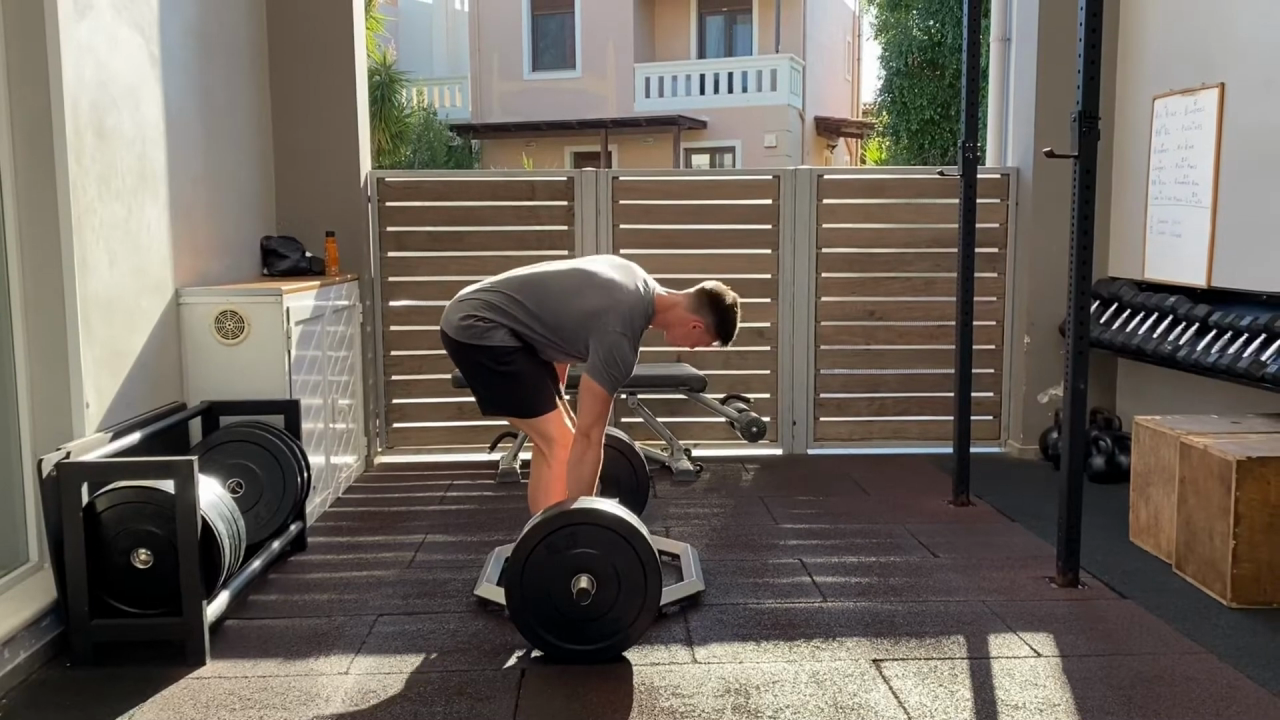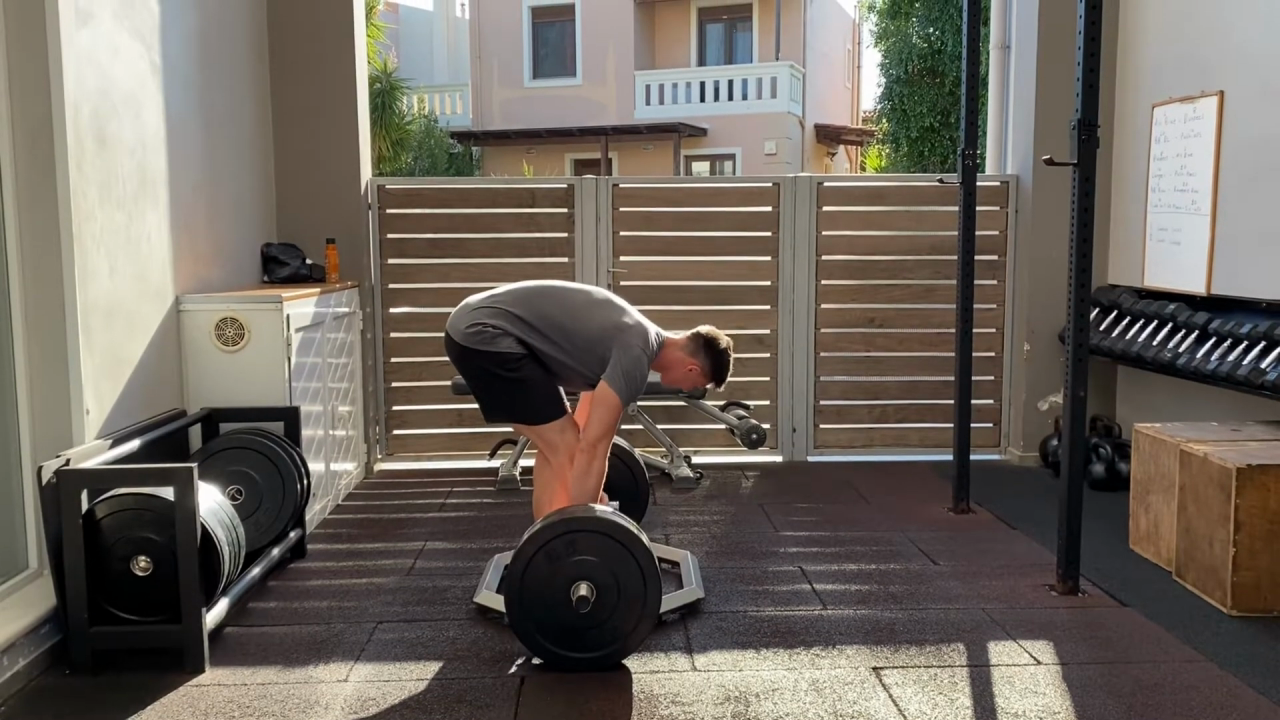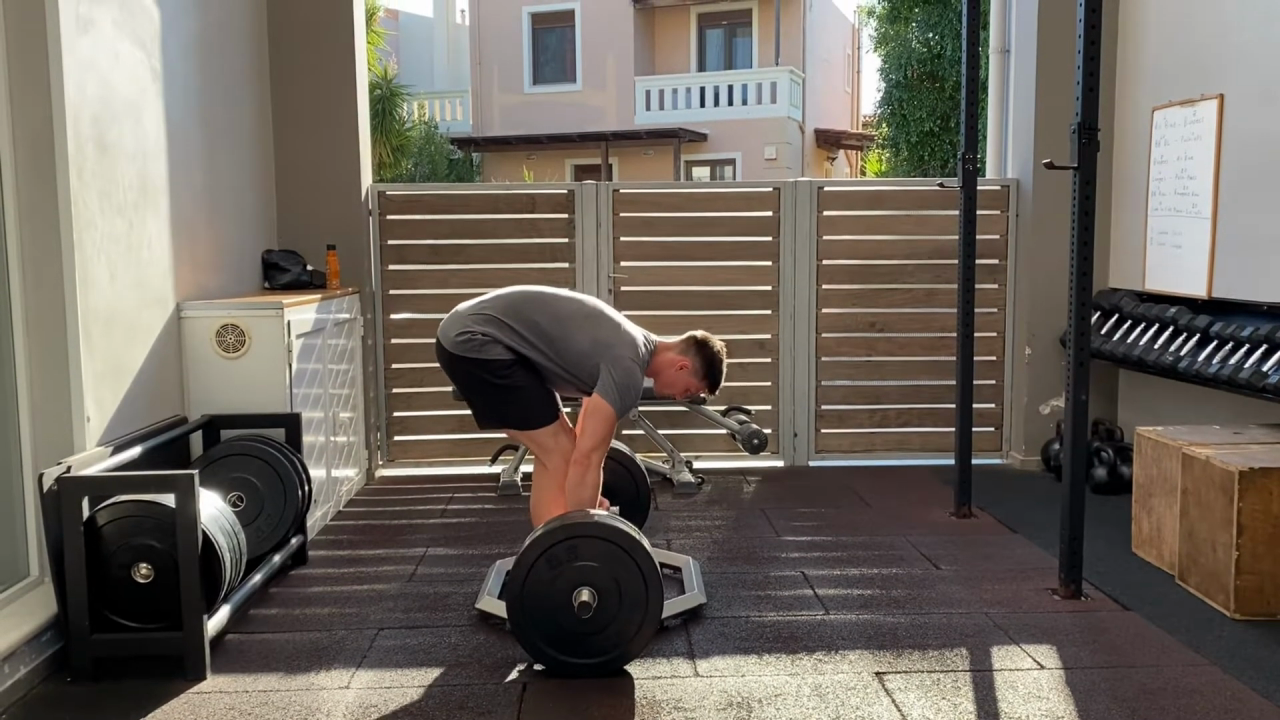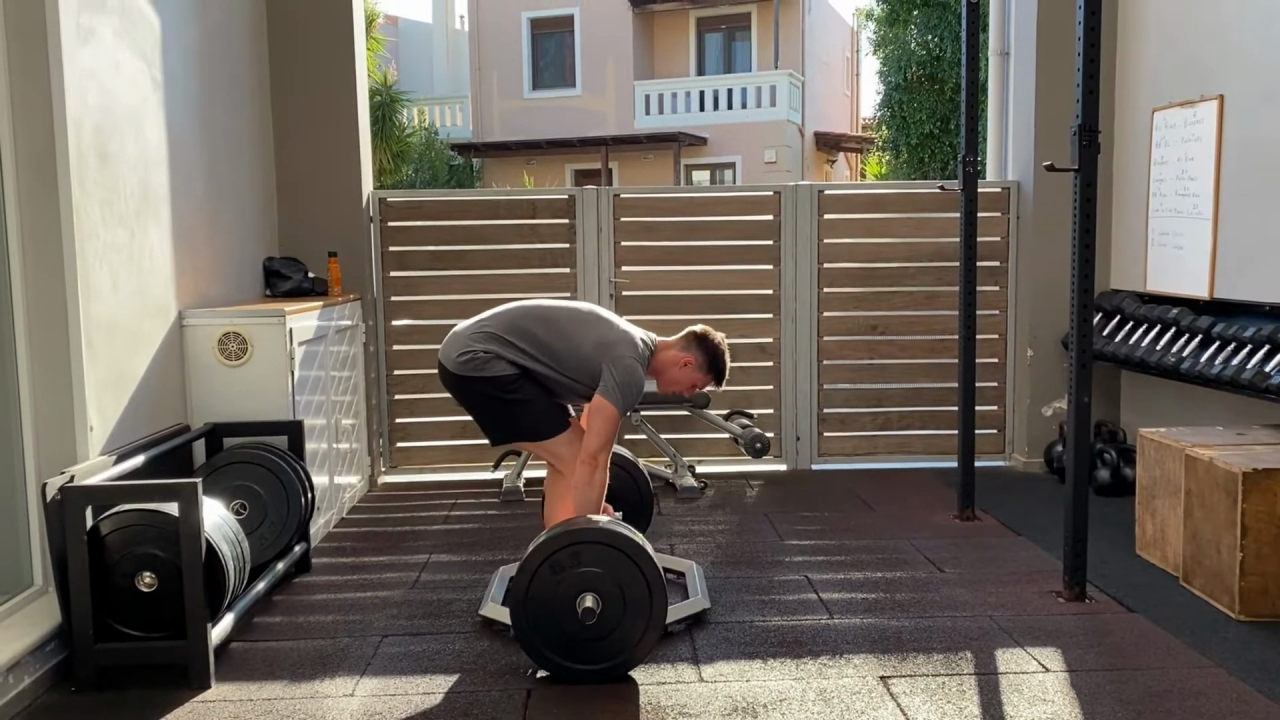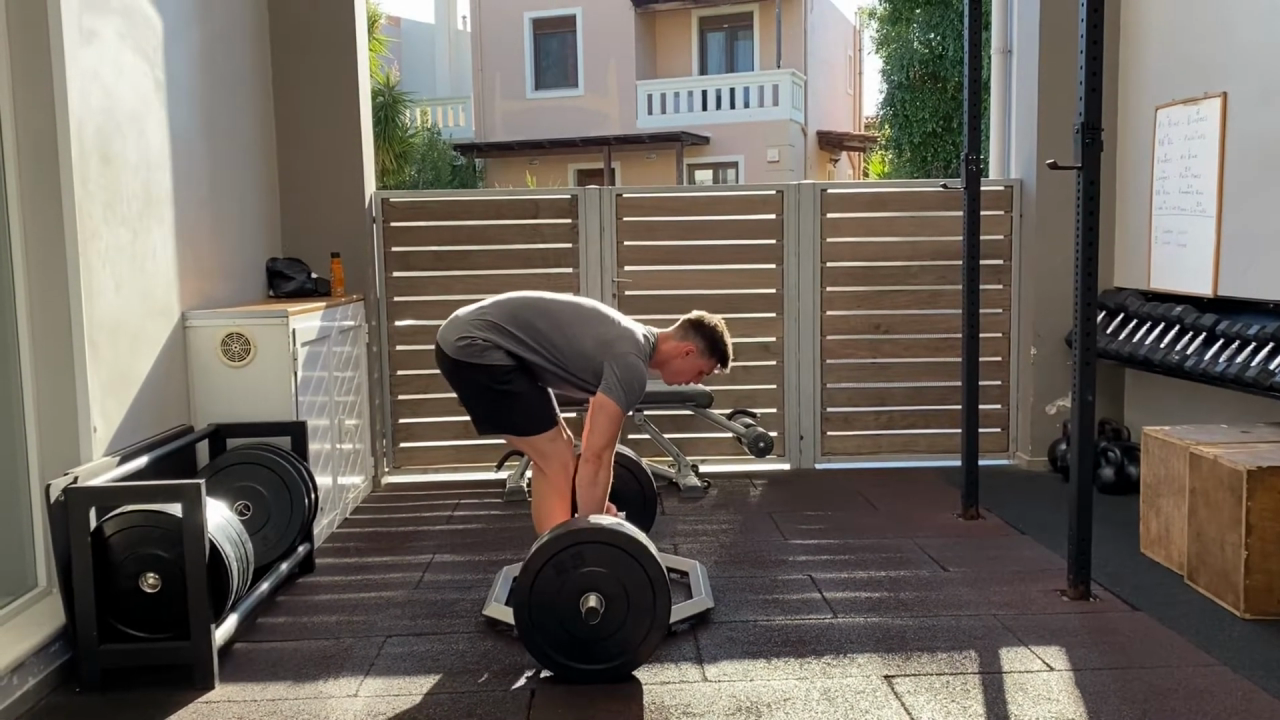
dt=1s
person 1, frame 1
left shoulder: (636, 281)
right shoulder: (618, 334)
right elbow: (588, 436)
left wrist: (553, 391)
left hip: (477, 318)
right hip: (478, 326)
left knee: (554, 438)
right knee: (559, 442)
person 1, frame 2
left shoulder: (635, 337)
right shoulder: (636, 356)
left elbow: (585, 433)
right elbow: (592, 448)
left wrist: (588, 493)
left hip: (478, 328)
right hip: (483, 333)
left knee: (558, 445)
right knee: (564, 450)
person 1, frame 3
left shoulder: (630, 346)
right shoulder: (628, 368)
right elbow: (585, 458)
left wrist: (586, 500)
left hip: (473, 334)
right hip: (474, 340)
left knee: (556, 450)
right knee: (559, 454)
person 1, frame 4
left shoulder: (630, 347)
right shoulder: (629, 368)
left elbow: (589, 447)
right elbow: (592, 459)
left wrist: (592, 506)
left hip: (474, 352)
right hip: (476, 358)
left knee: (568, 457)
right knee: (572, 460)
person 1, frame 5
left shoulder: (631, 342)
right shoulder: (631, 363)
right elbow: (596, 457)
left wrist: (596, 504)
left hip: (473, 341)
right hip: (474, 345)
left knee: (558, 453)
right knee: (557, 460)
